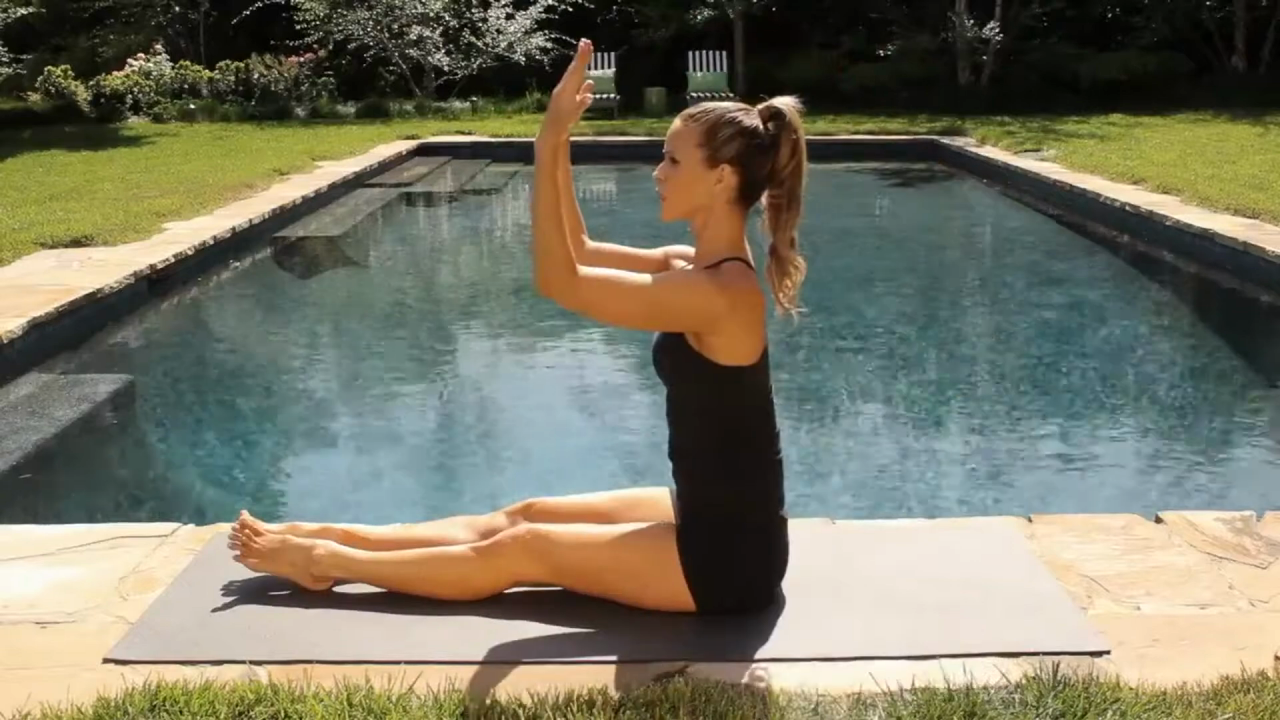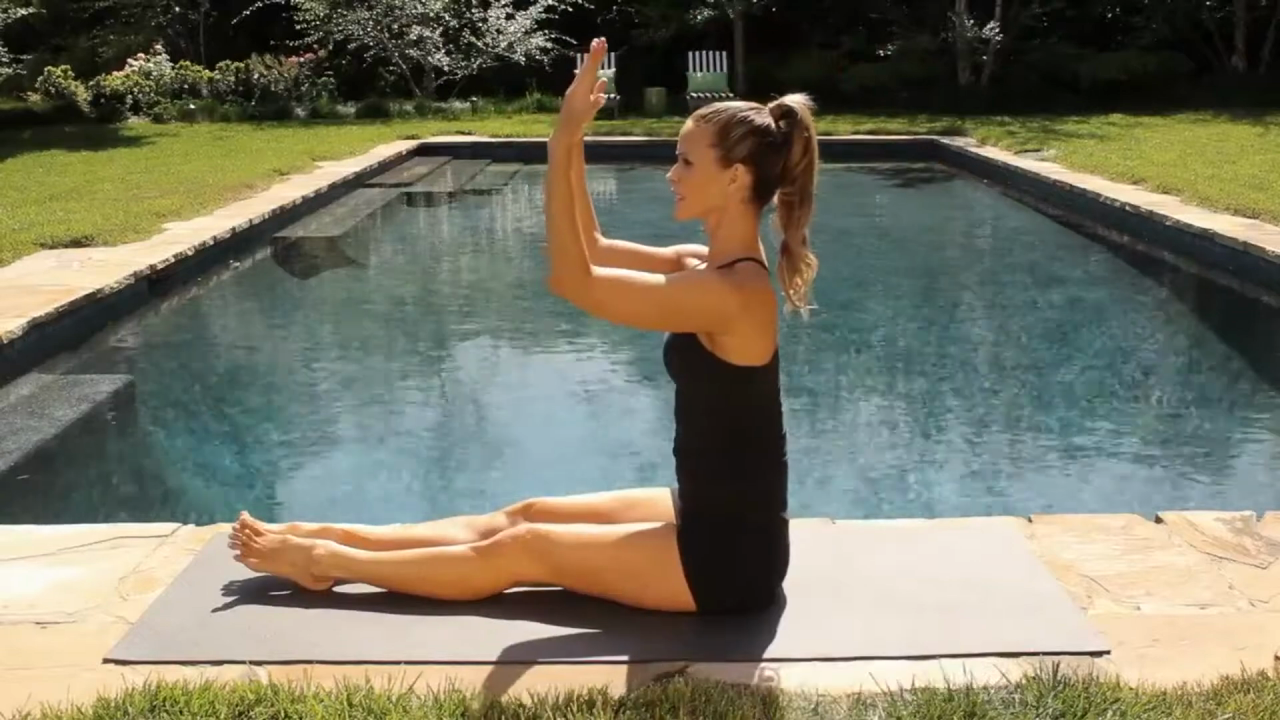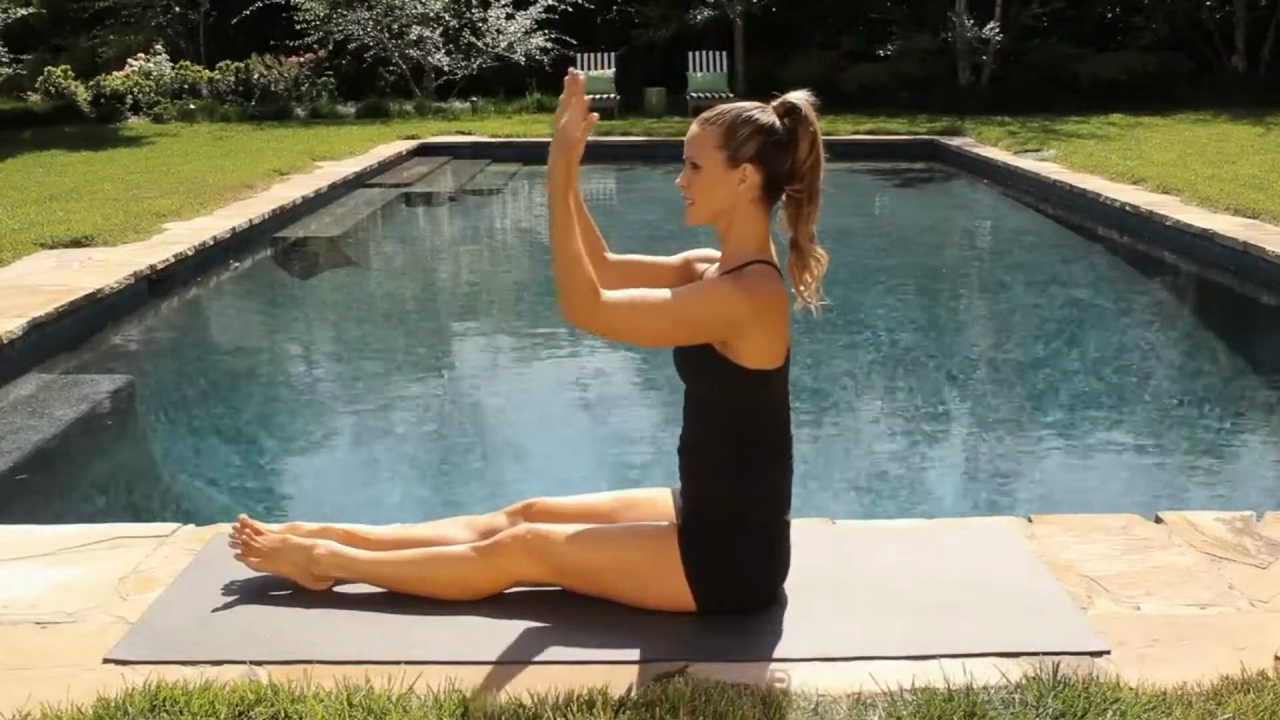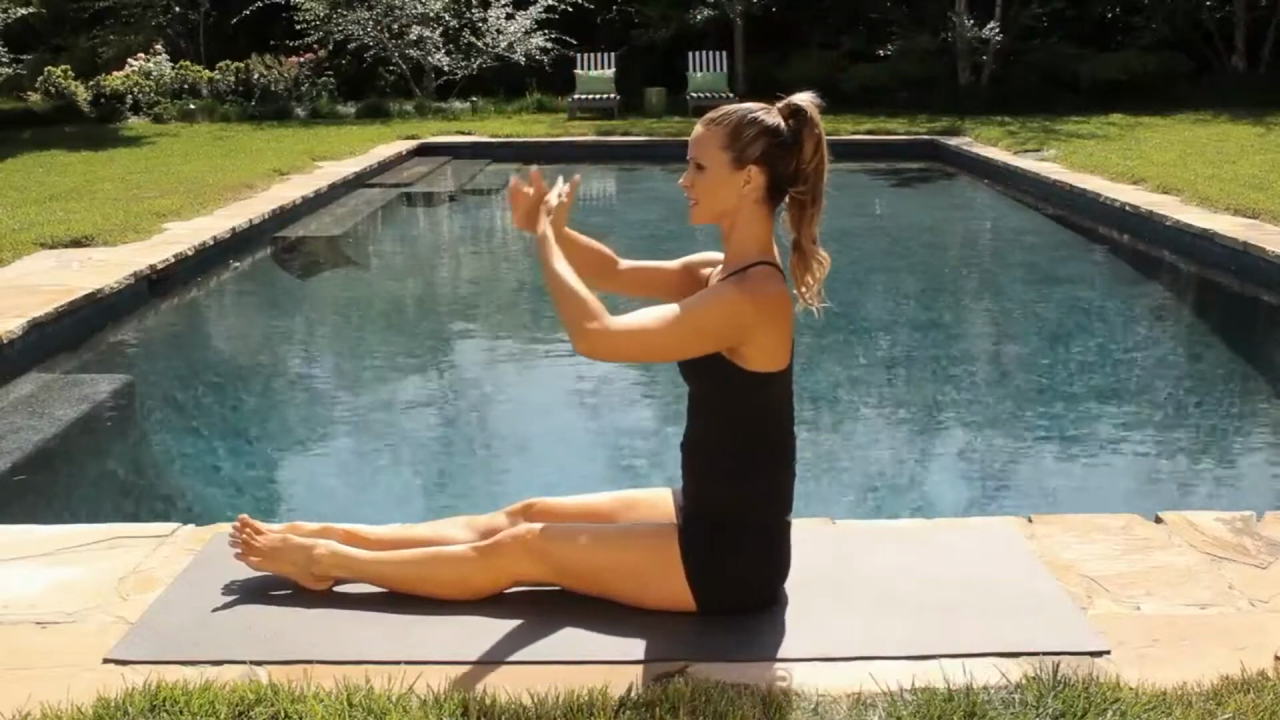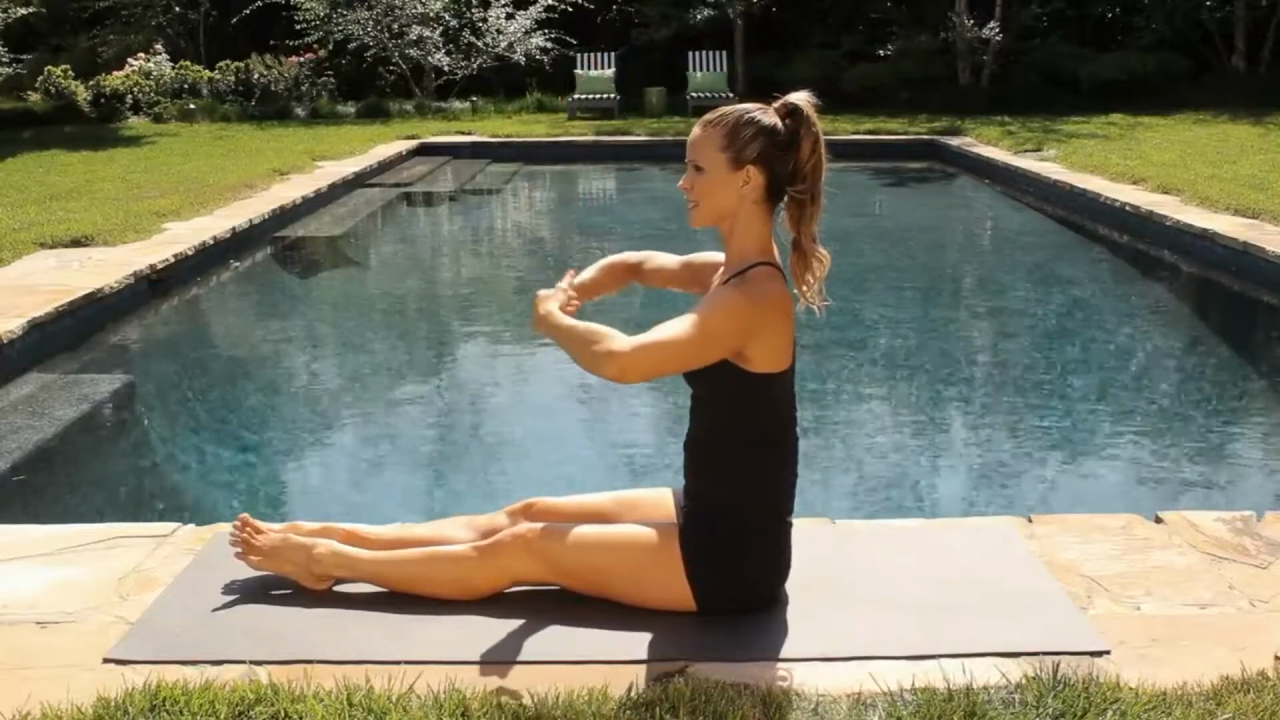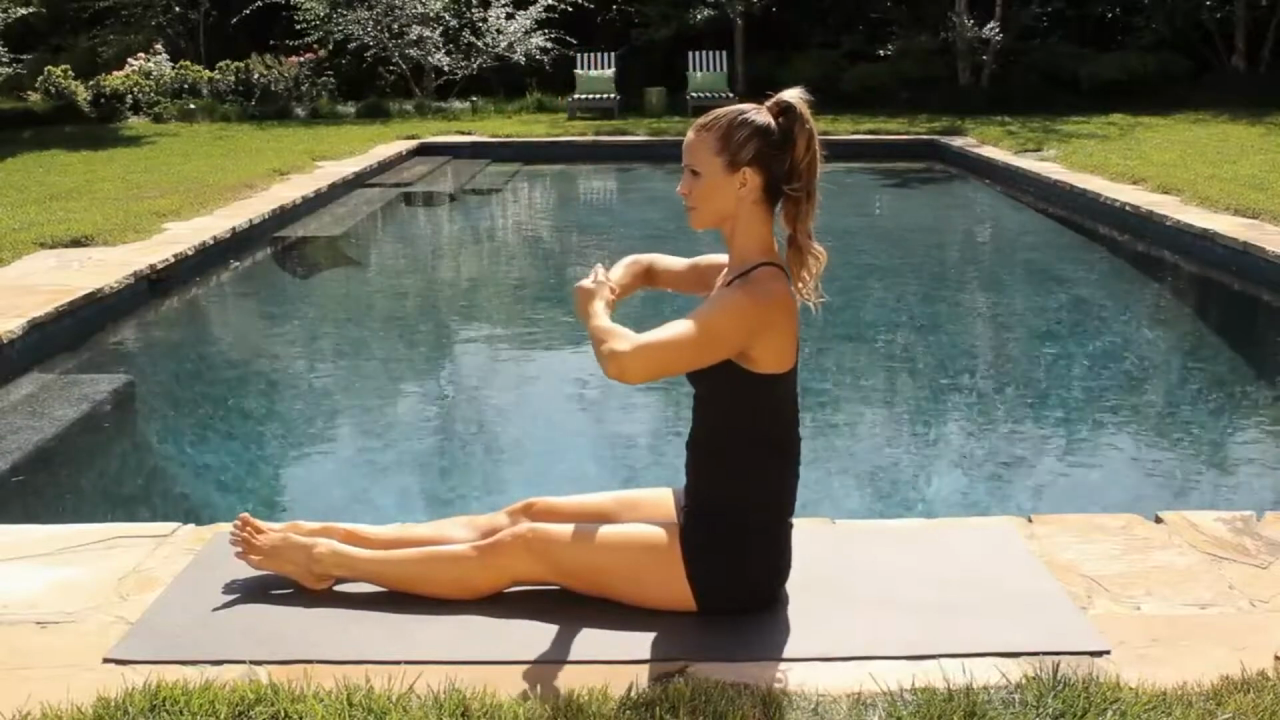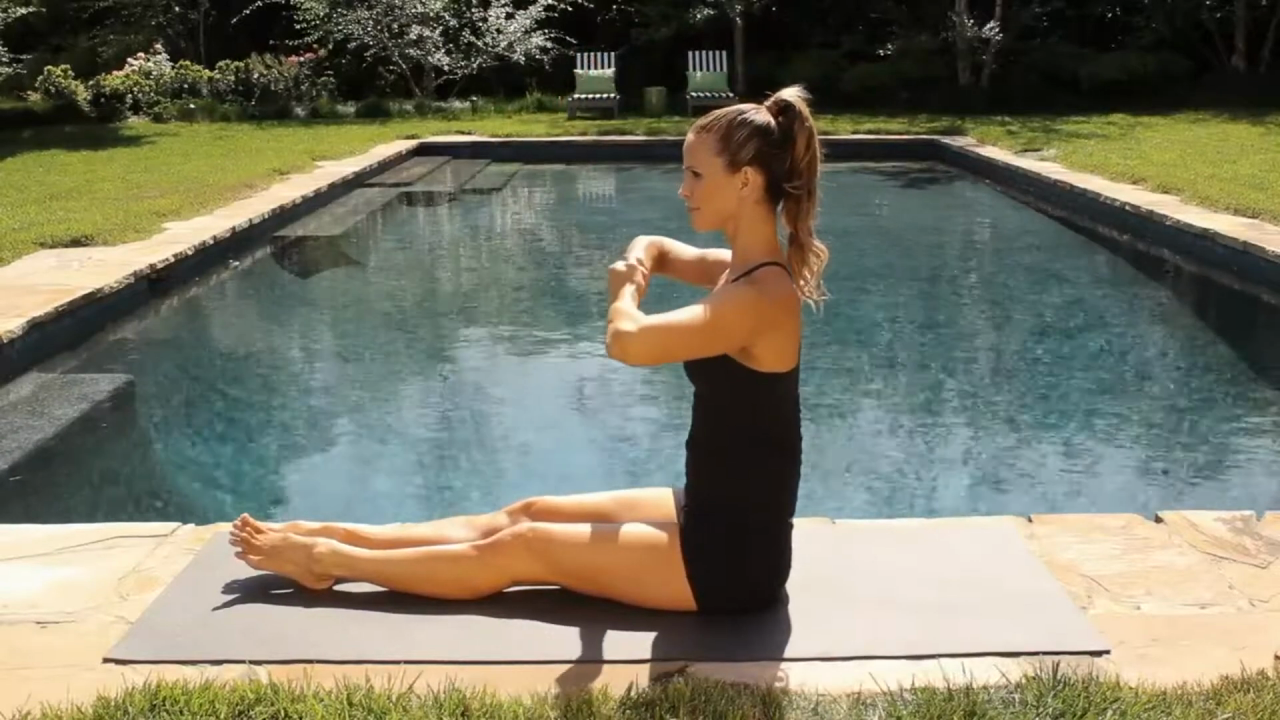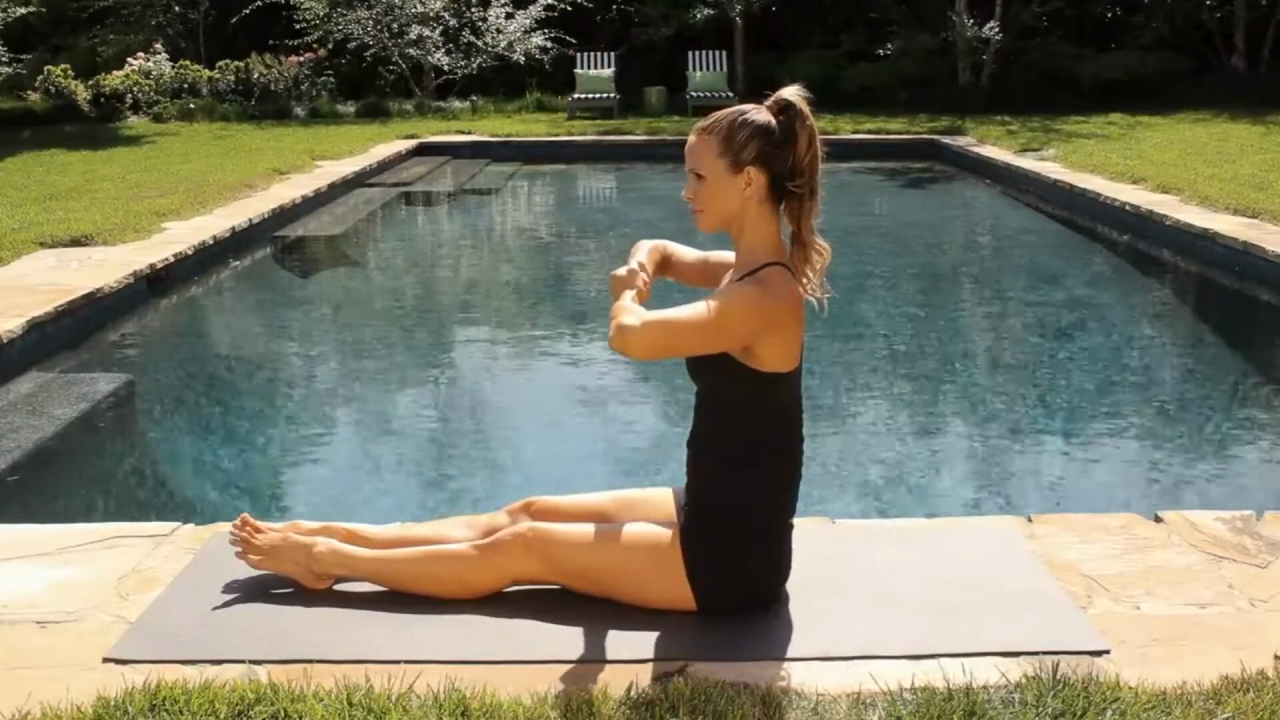
dt=0.5s
person 1, frame 1
left shoulder: (722, 293)
right shoulder: (703, 269)
left elbow: (561, 278)
right elbow: (582, 256)
left wrist: (550, 143)
right wrist: (554, 139)
left hip: (731, 546)
right hip: (706, 516)
left knee: (520, 548)
right knee: (525, 516)
left ankle: (324, 562)
right ankle: (326, 545)
person 1, frame 2
left shoulder: (730, 292)
right shoulder: (711, 266)
left elbow: (573, 280)
right elbow: (593, 250)
left wrist: (563, 145)
right wrist: (569, 143)
left hip: (729, 553)
right hip: (710, 519)
left knee: (520, 551)
right knee: (526, 516)
left ankle: (326, 563)
right ankle: (330, 537)
person 1, frame 3
left shoulder: (744, 295)
right shoulder: (724, 269)
left elbow: (585, 307)
right elbow: (605, 267)
left wrist: (559, 176)
right wrist: (564, 168)
left hip: (731, 552)
right hip: (711, 518)
left knee: (520, 549)
right knee: (527, 516)
left ankle: (329, 561)
right ankle: (331, 535)
person 1, frame 4
left shoulder: (748, 297)
right shoulder: (728, 272)
left elbow: (596, 336)
right elbow: (618, 273)
left wrist: (547, 241)
right wrist: (550, 230)
left hip: (732, 553)
right hip: (710, 515)
left knee: (521, 548)
right knee: (527, 514)
left ankle: (329, 562)
right ankle: (334, 536)
person 1, frame 5
left shoulder: (752, 297)
right shoulder: (733, 271)
left elbow: (619, 360)
right elbow: (638, 264)
left wrist: (551, 319)
right wrist: (573, 290)
left hip: (732, 554)
right hip: (713, 516)
left knee: (522, 549)
right knee: (528, 515)
left ankle: (327, 561)
right ankle: (338, 537)
person 1, frame 6
left shoulder: (756, 297)
right shoulder: (738, 272)
left elbow: (624, 360)
right elbow: (646, 266)
left wrist: (594, 311)
right wrist: (609, 287)
left hip: (732, 554)
right hip: (713, 515)
left knee: (521, 549)
right knee: (527, 514)
left ankle: (329, 561)
right ankle: (339, 536)
person 1, frame 7
left shoulder: (759, 295)
right shoulder: (744, 270)
left elbow: (628, 341)
right elbow: (653, 247)
left wrist: (624, 291)
right wrist: (634, 268)
left hip: (733, 555)
right hip: (712, 515)
left knee: (520, 549)
right knee: (529, 513)
left ankle: (327, 560)
right ankle: (337, 536)
person 1, frame 8
left shoulder: (763, 296)
right shoulder: (749, 270)
left elbow: (629, 335)
right elbow: (655, 251)
left wrist: (626, 294)
right wrist: (638, 270)
left hip: (732, 554)
right hip: (714, 515)
left knee: (522, 549)
right knee: (528, 513)
left ankle: (329, 560)
right ankle: (341, 536)
